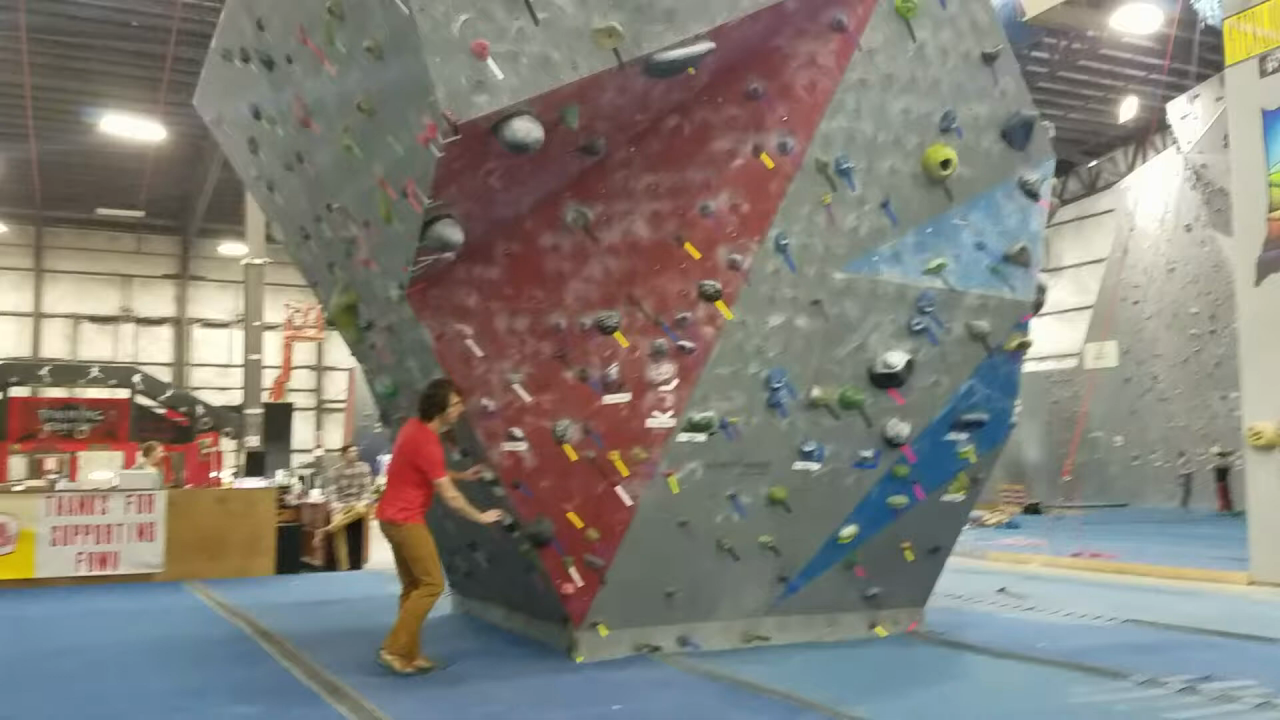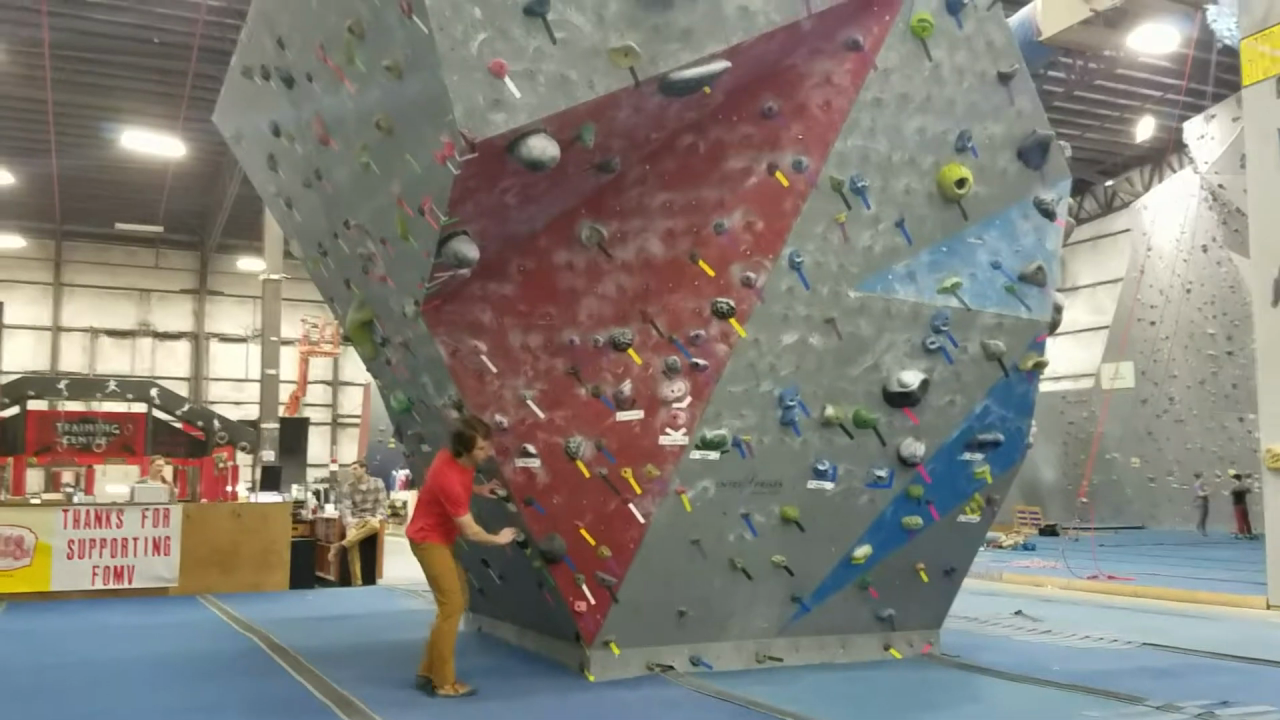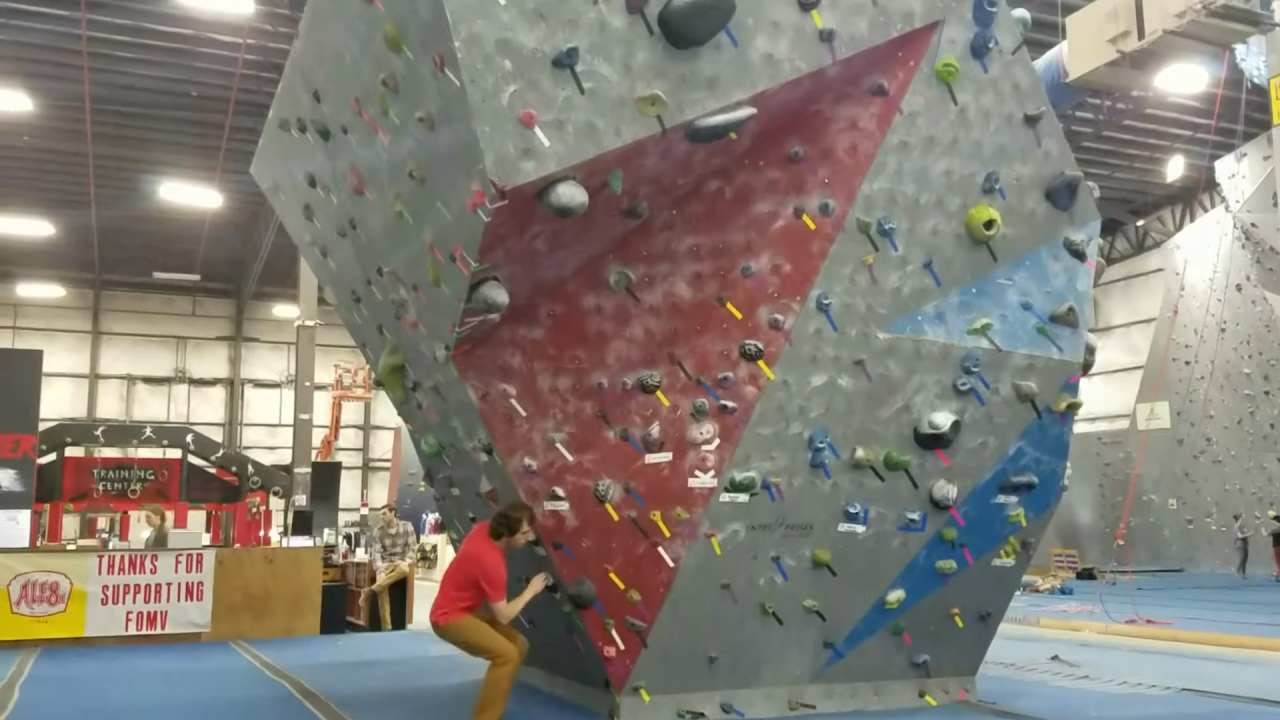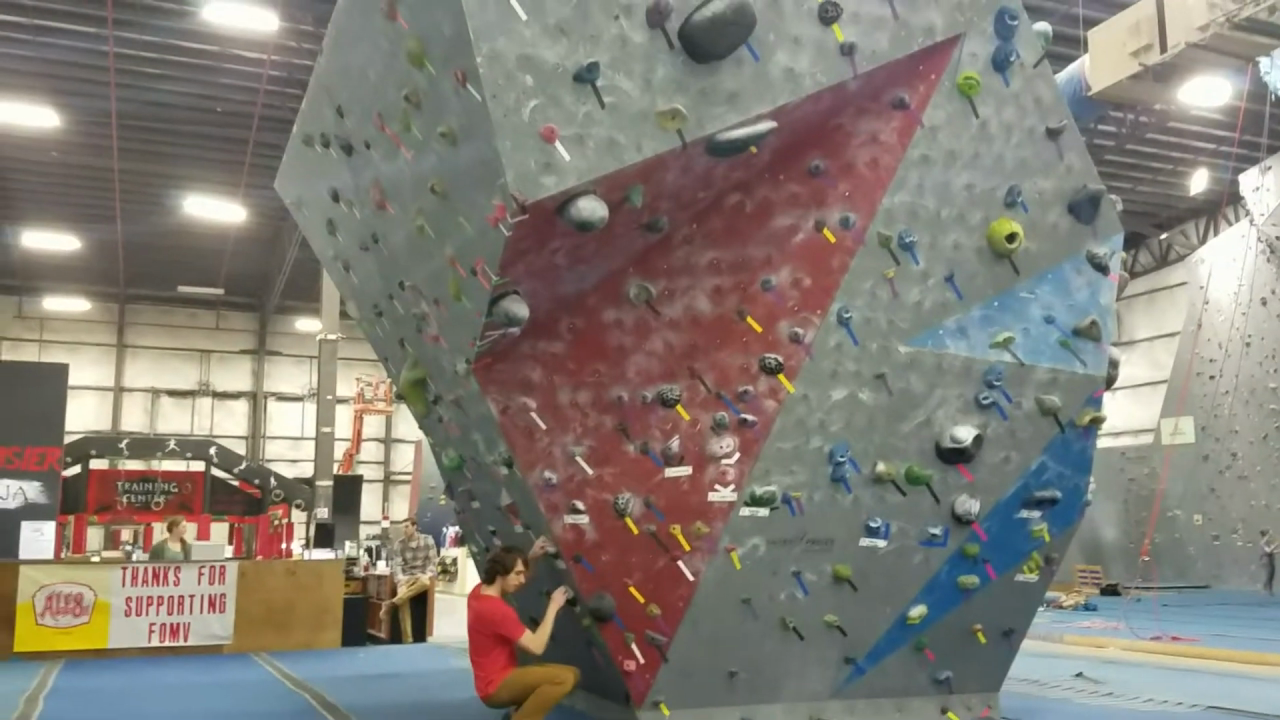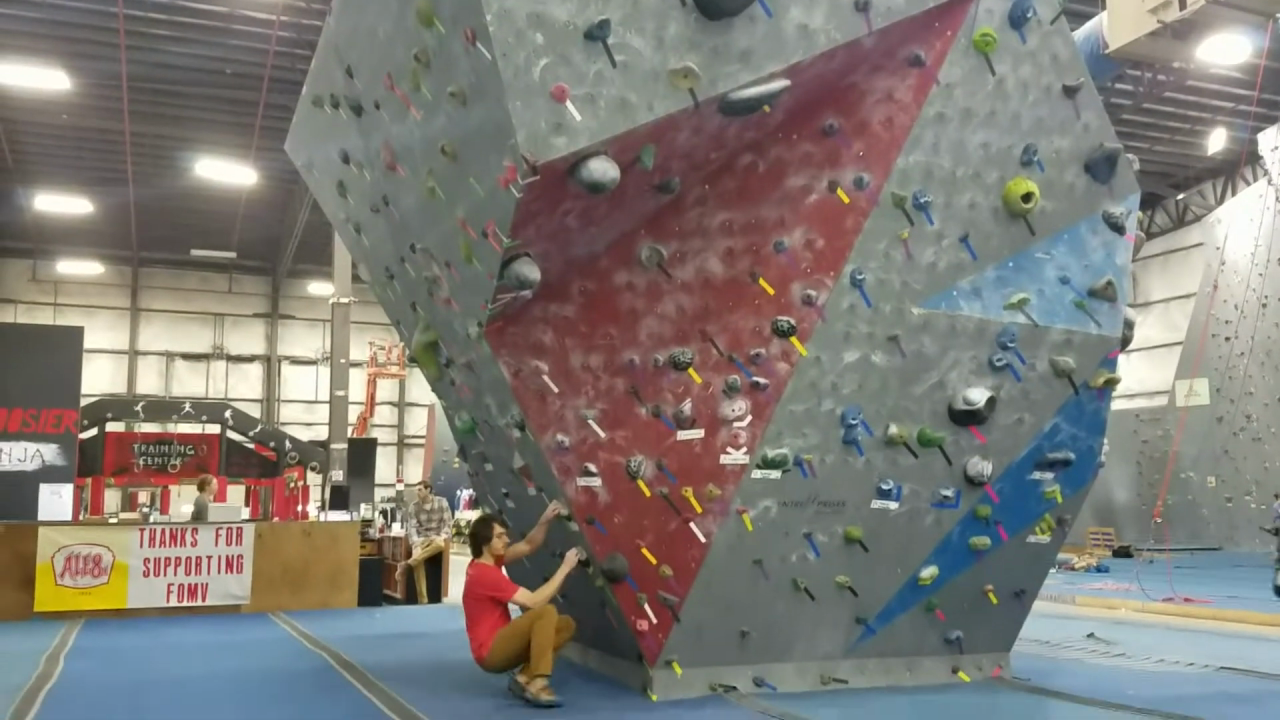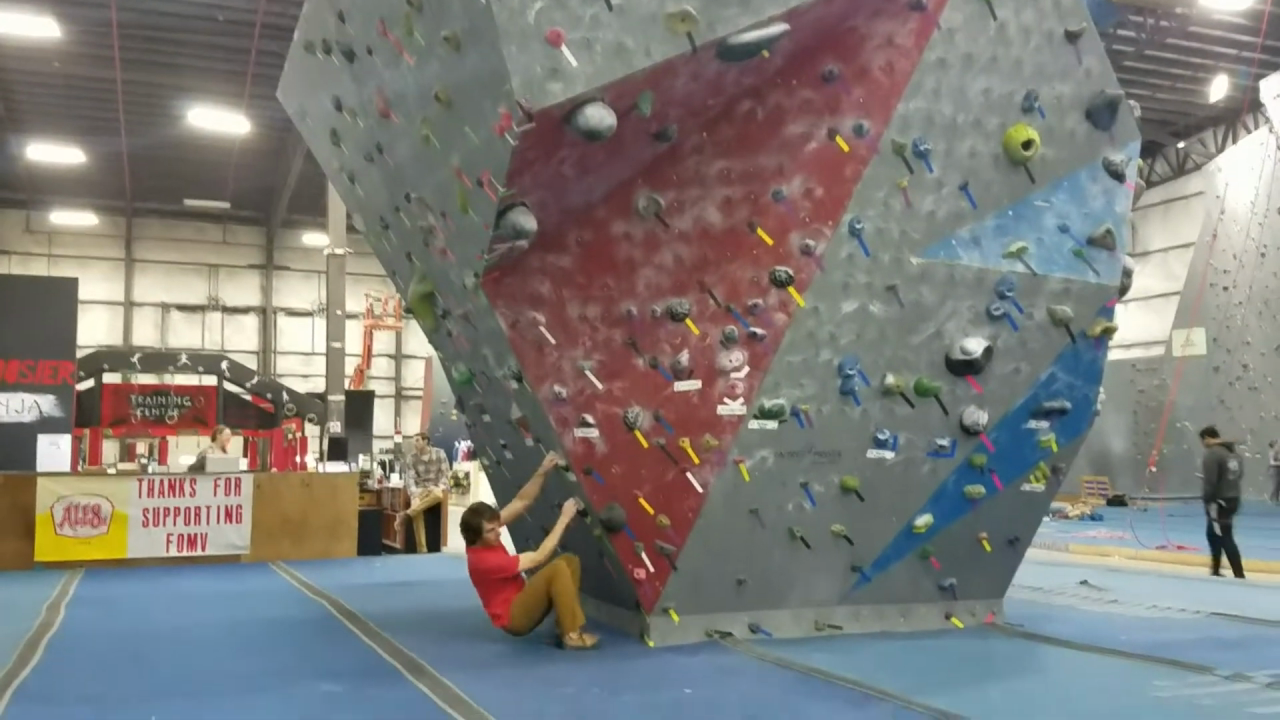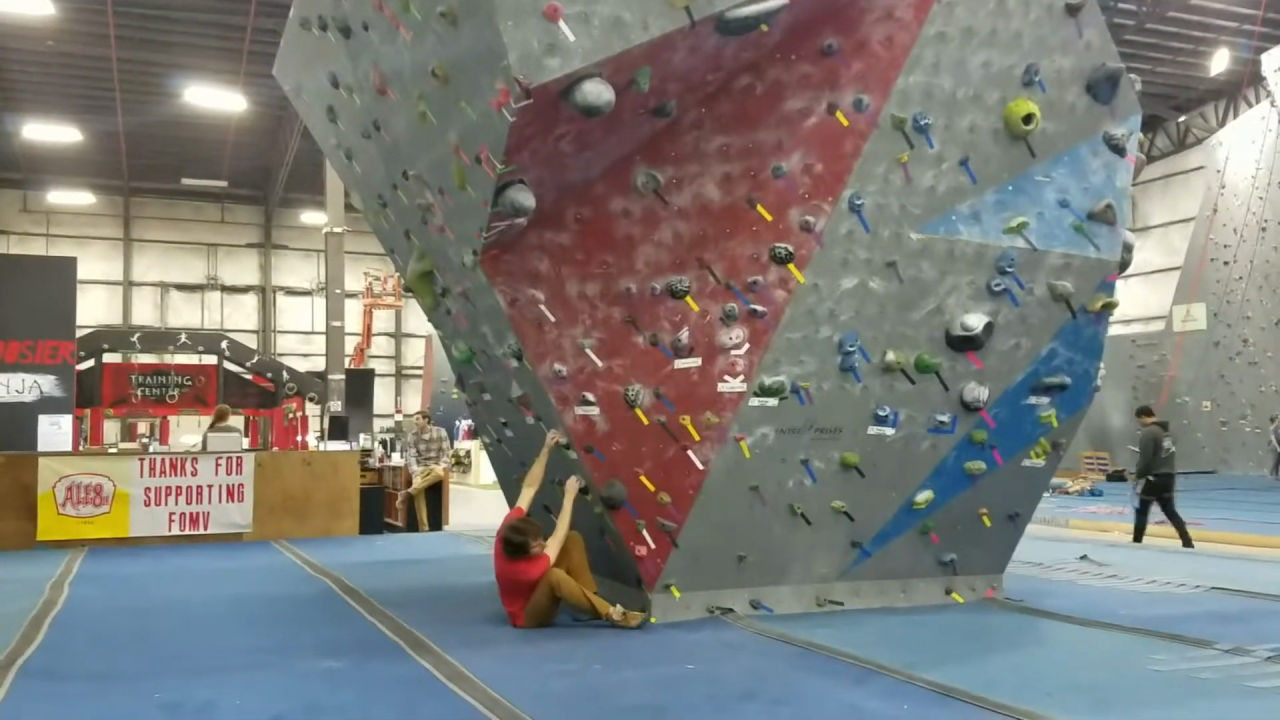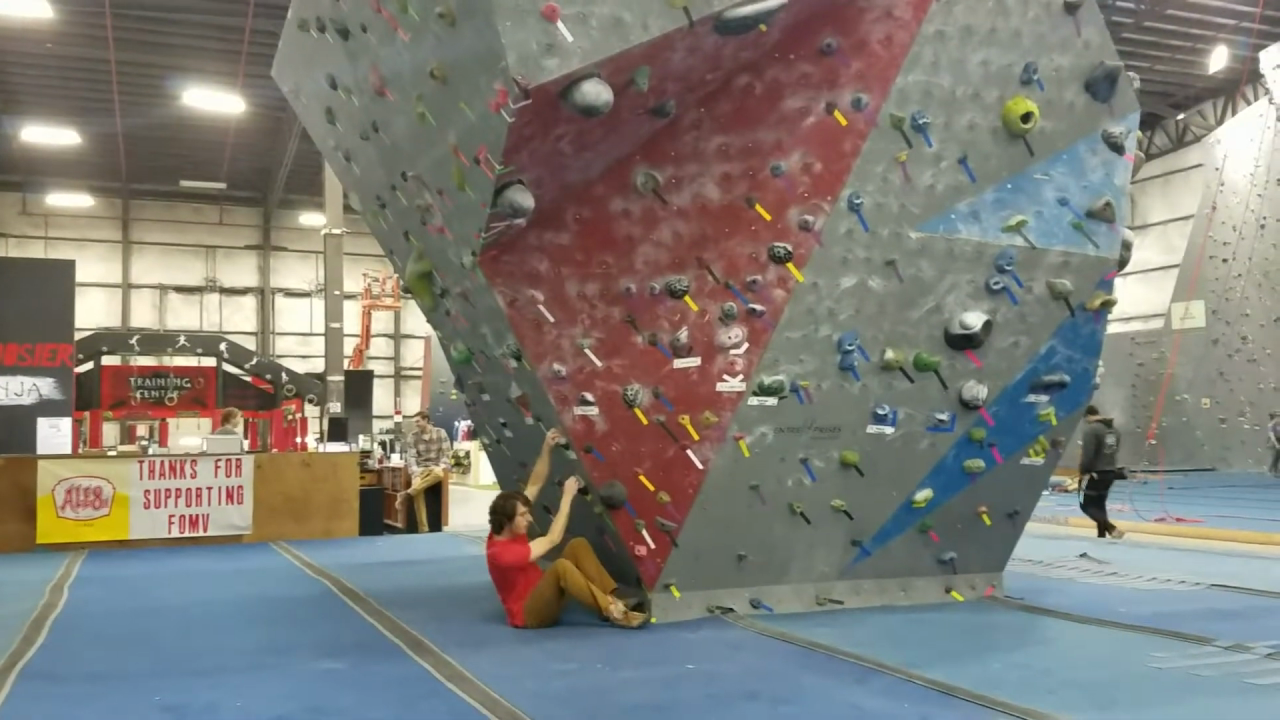
dt=0.7s
person 1, frame 1
left shoulder: (414, 428)
right shoulder: (427, 443)
right elbow: (450, 497)
left wrist: (461, 475)
right wrist: (481, 517)
left hip: (392, 516)
right hip: (406, 520)
left knee: (413, 585)
right knee: (432, 584)
left ankle: (408, 655)
right ankle: (393, 649)
person 1, frame 2
left shoulder: (456, 459)
right shoulder: (449, 478)
right elbow: (471, 532)
left wrist: (479, 489)
right wrist: (499, 539)
left hip: (439, 536)
right hip: (429, 540)
left knee: (458, 598)
right knee: (451, 604)
left ankle: (428, 671)
right ankle: (444, 683)
person 1, frame 3
left shoulder: (483, 529)
right shoulder: (492, 563)
right elbow: (503, 616)
right wrist: (531, 591)
left hip: (462, 609)
right hip: (449, 619)
left knee: (520, 645)
right knee: (507, 655)
person 1, frame 4
left shoulder: (479, 592)
right shoulder: (497, 610)
left elbow: (514, 580)
right elbow: (536, 647)
left wrist: (532, 557)
right wrist: (553, 607)
left hip: (501, 677)
right hip: (496, 687)
left knee: (572, 674)
right knee: (564, 678)
person 1, frame 5
left shoulder: (489, 560)
right shoulder: (485, 574)
left elbow: (528, 545)
right elbow: (535, 600)
left wrist: (545, 520)
right wrist: (565, 568)
left hip: (500, 645)
right hip: (490, 652)
left knee: (565, 624)
right knee: (547, 611)
left ankle: (524, 677)
right ankle: (538, 684)
person 1, frame 6
left shoulder: (489, 528)
right shoulder: (484, 560)
left elbow: (521, 502)
right elbow: (538, 558)
left wrist: (542, 472)
right wrist: (564, 518)
left hip: (519, 599)
right hip: (514, 616)
left knee: (570, 560)
right knee: (558, 567)
left ankle: (565, 627)
right ankle: (572, 635)
person 1, frame 7
left shoulder: (508, 532)
right shoulder: (527, 571)
left elbow: (529, 488)
right elbow: (557, 538)
left wrist: (546, 449)
right wrist: (569, 496)
left hip: (534, 592)
right hip: (528, 616)
left knee: (572, 538)
right knee: (555, 576)
left ankle: (590, 605)
right ankle: (613, 614)
person 1, frame 8
left shoulder: (506, 532)
right shoulder: (503, 554)
left elbow: (534, 486)
right elbow: (553, 539)
left wrist: (546, 449)
right wrist: (567, 496)
left hip: (538, 594)
right hip: (529, 615)
left knee: (578, 545)
right knee: (561, 566)
left ankle: (611, 599)
right ankle: (614, 612)
